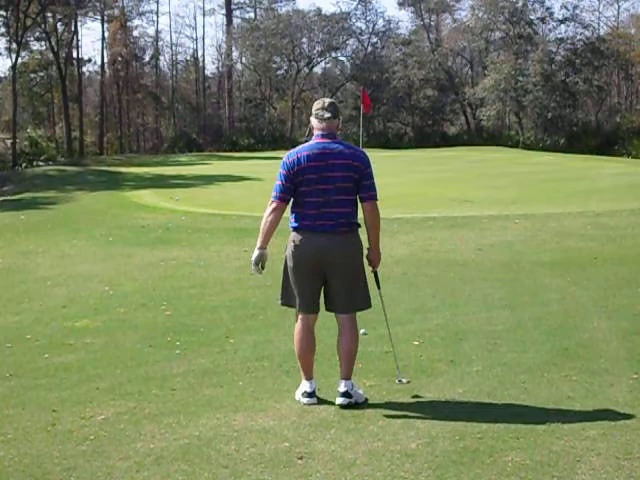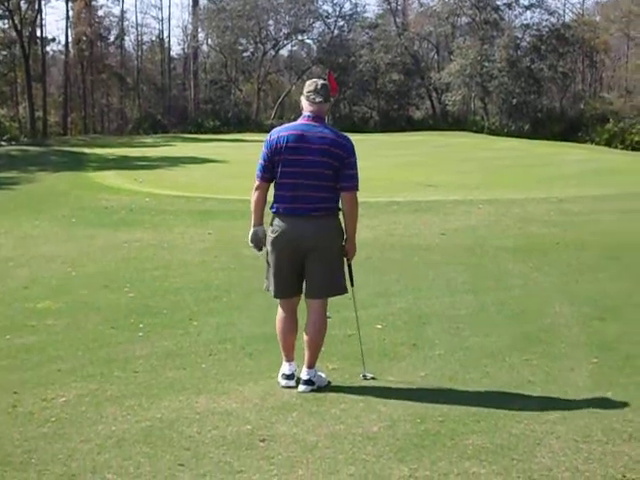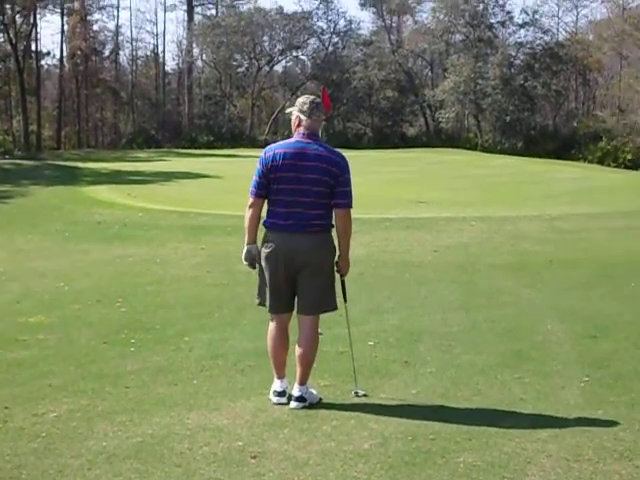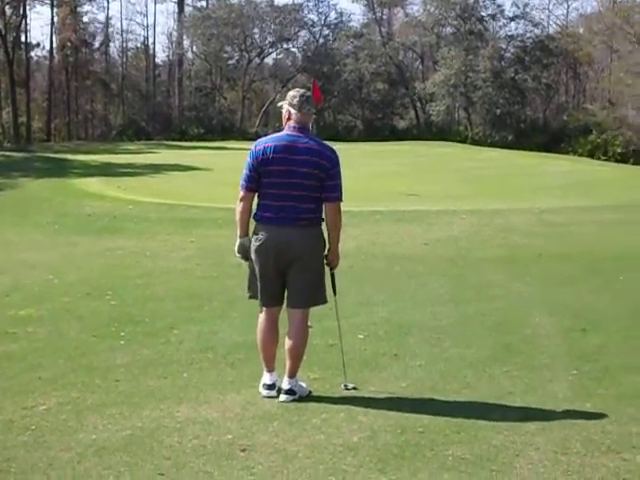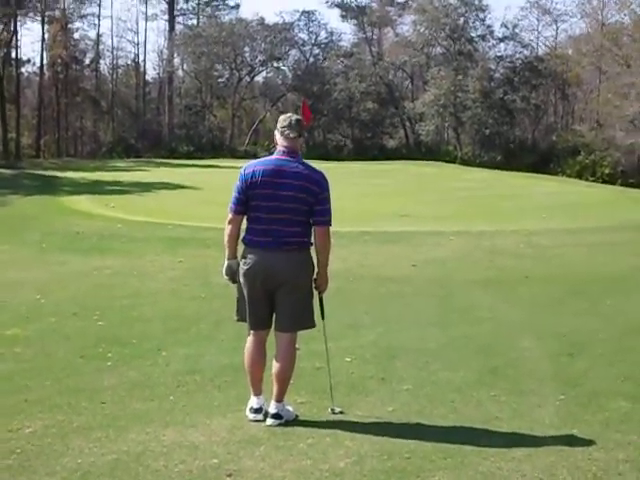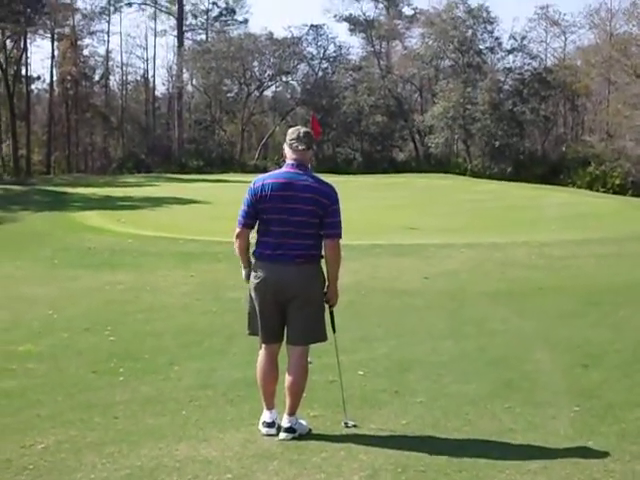
dt=0.7s
person 1, frame 1
left shoulder: (294, 157)
right shoulder: (357, 157)
left elbow: (276, 207)
right elbow: (370, 207)
left wrist: (261, 247)
right wrist: (374, 246)
left hip: (305, 244)
right hip: (344, 244)
left knee: (305, 318)
right knee: (347, 318)
left ankle: (307, 386)
right ankle: (346, 387)
person 1, frame 2
left shoulder: (277, 136)
right shoulder: (342, 143)
left elbow: (260, 187)
right elbow: (349, 197)
left wrist: (257, 225)
right wrist: (351, 239)
left hip: (284, 228)
right hip: (324, 230)
left knee: (287, 303)
right knee: (317, 304)
left ankle: (288, 368)
right ankle: (309, 374)
person 1, frame 3
left shoulder: (271, 153)
right shoulder: (336, 160)
left elbow: (254, 204)
right elbow: (342, 214)
left wrist: (250, 243)
right wrist: (344, 254)
left hip: (277, 243)
right hip: (316, 246)
left knee: (278, 318)
right knee: (309, 321)
left ankle: (279, 385)
right ankle: (301, 391)
person 1, frame 4
left shoulder: (261, 147)
right shoulder: (326, 154)
left elbow: (245, 198)
right elbow: (332, 208)
left wrist: (242, 236)
right wrist: (334, 247)
left hip: (267, 236)
right hip: (306, 239)
left knee: (268, 311)
right knee: (299, 314)
left ankle: (269, 378)
right ankle: (290, 383)
person 1, frame 5
left shoulder: (251, 170)
right shoulder: (316, 178)
left elbow: (233, 220)
right elbow: (321, 232)
left wrist: (230, 258)
right wrist: (323, 271)
left hip: (255, 260)
right hip: (294, 263)
left knee: (256, 334)
right knee: (286, 338)
left ankle: (255, 402)
right ankle: (277, 407)
person 1, frame 6
left shoulder: (261, 184)
right shoulder: (325, 191)
left elbow: (241, 233)
right elbow: (331, 244)
left wrist: (247, 266)
right wrist: (333, 284)
left hip: (267, 273)
right hip: (305, 276)
left knee: (268, 347)
right knee: (298, 351)
left ankle: (269, 416)
right ankle: (291, 421)
